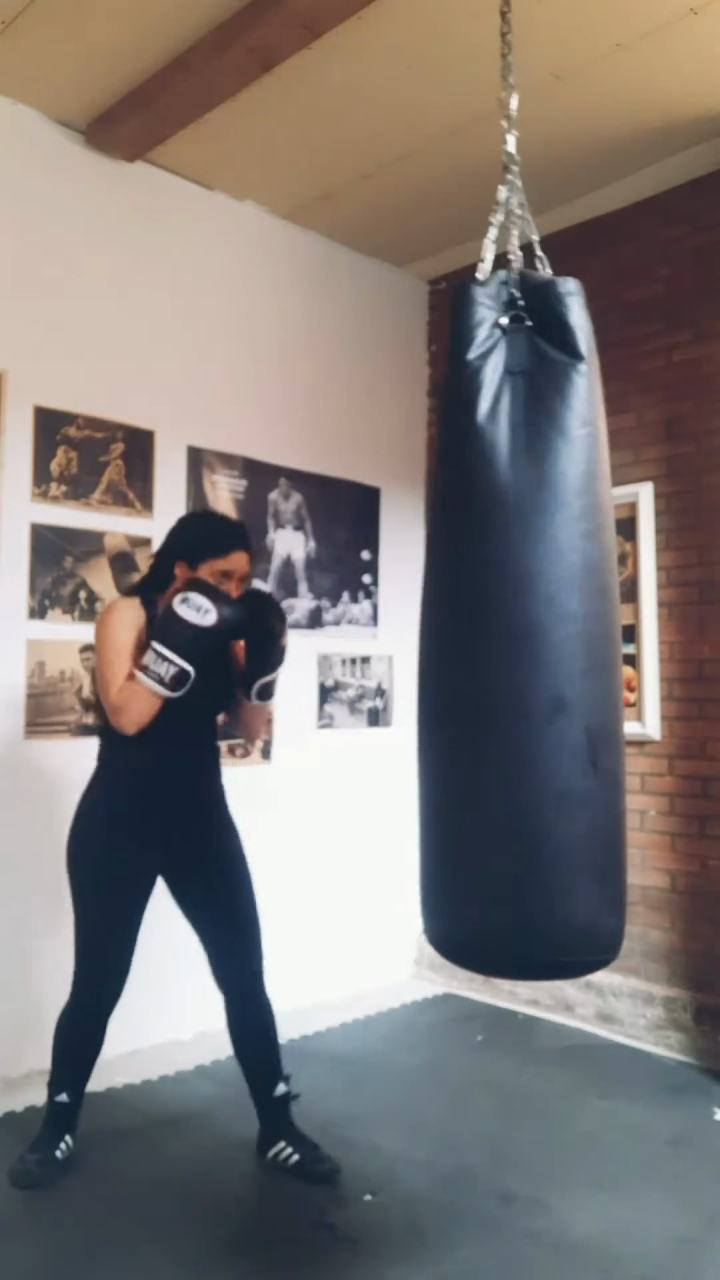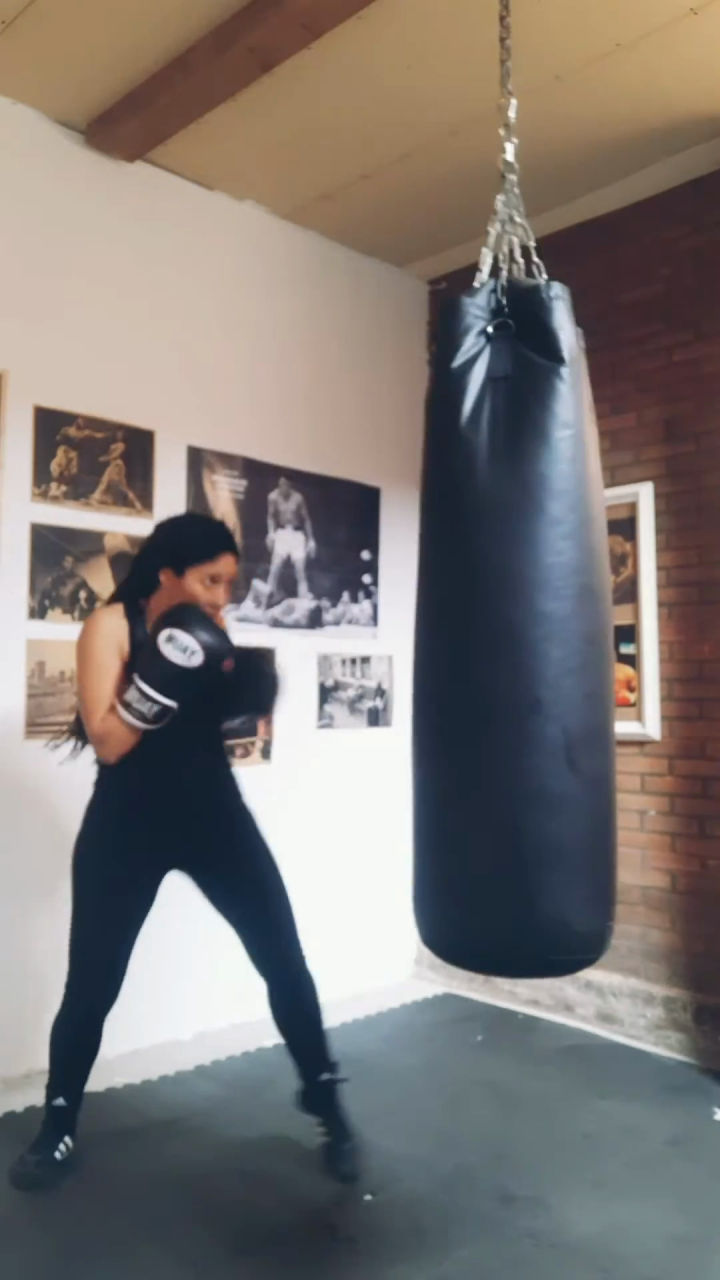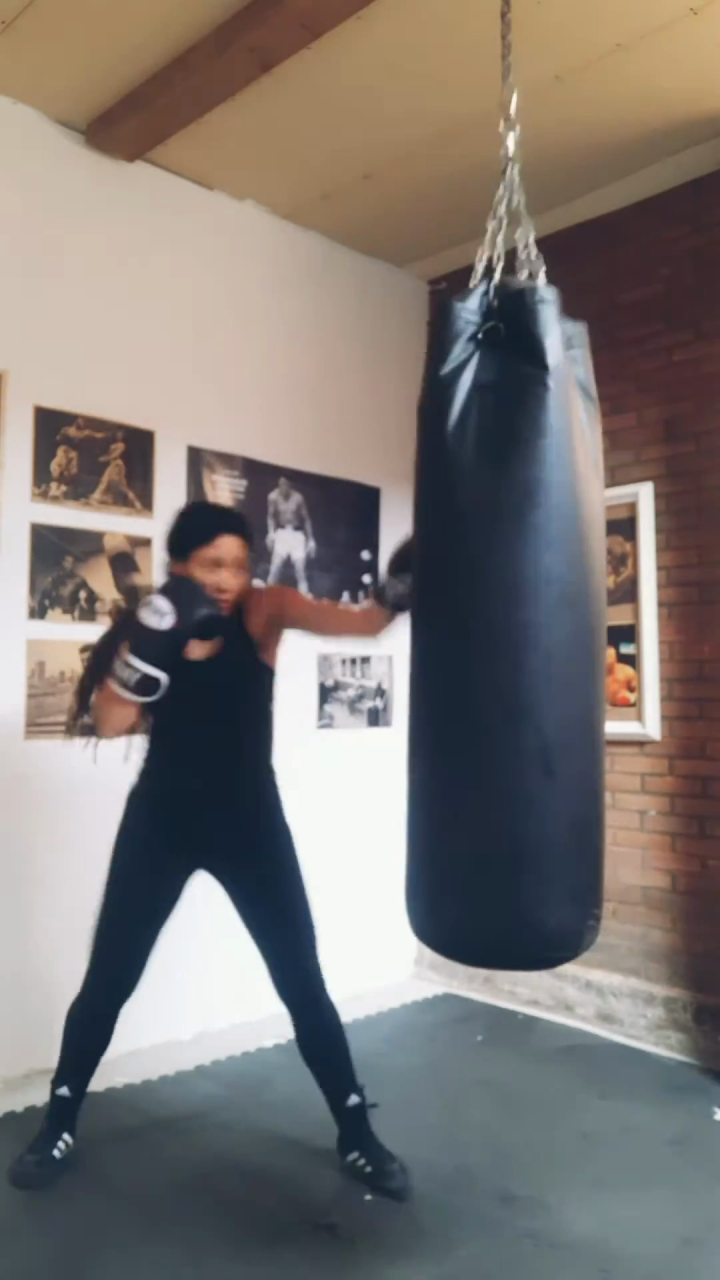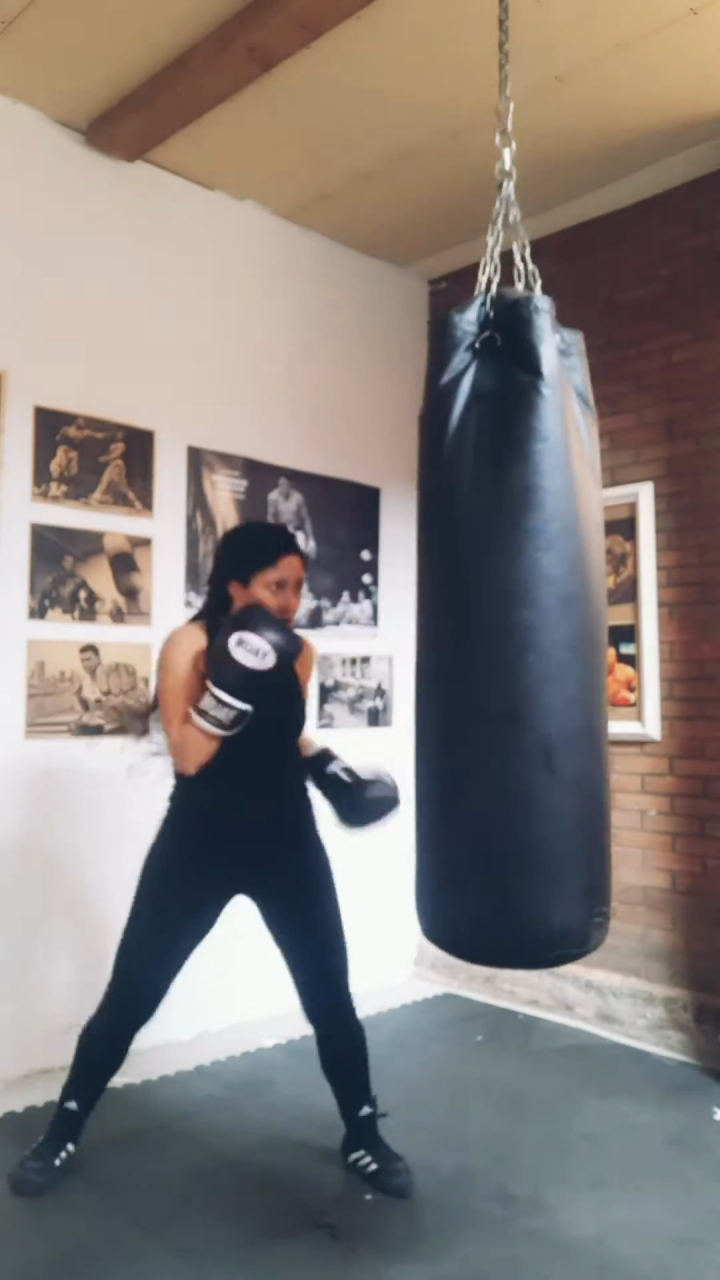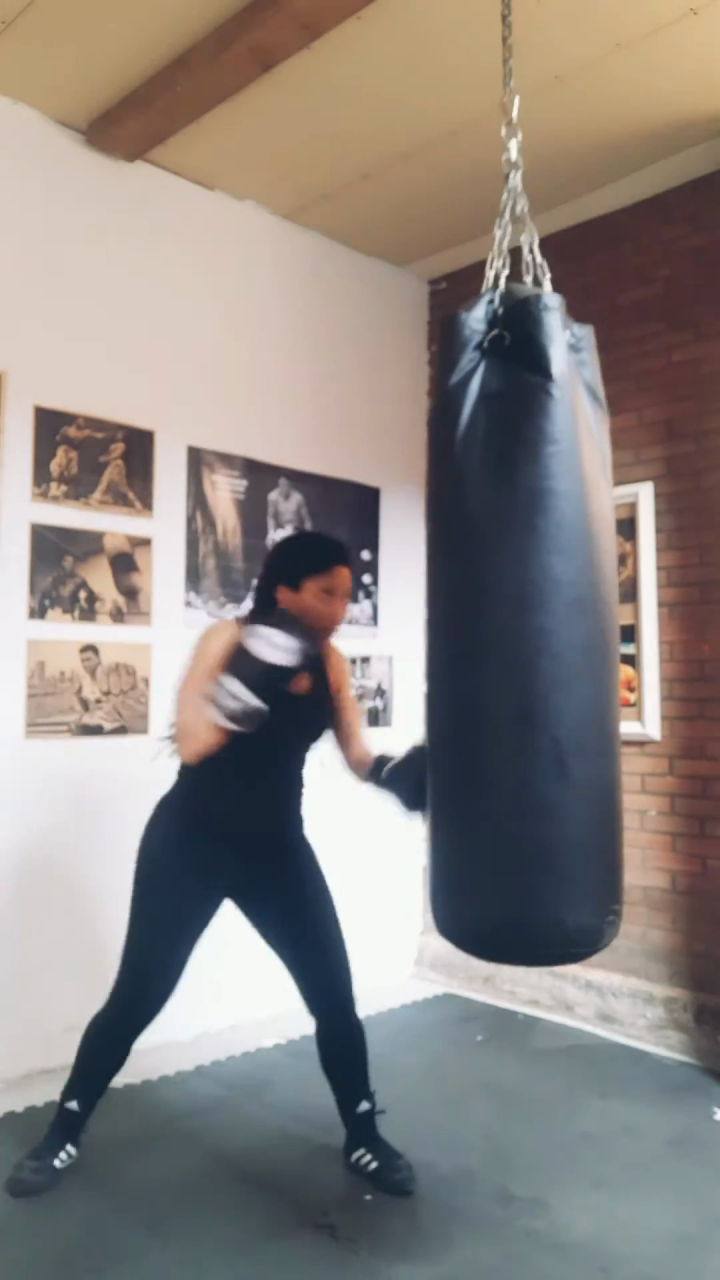
dt=0.2s
person 1, frame 1
left shoulder: (224, 628)
right shoulder: (127, 616)
left elbow: (254, 729)
right elbow: (127, 715)
left wrist: (264, 655)
right wrist: (181, 636)
left hip: (200, 816)
right hip: (118, 822)
left knee: (243, 974)
right knee: (98, 983)
left ankle: (277, 1127)
right ankle: (58, 1127)
person 1, frame 2
left shoulder: (206, 634)
right shoulder: (110, 627)
right elbow: (106, 743)
left wrist: (247, 689)
right wrist: (165, 674)
left hip: (214, 814)
right hip: (126, 824)
left knee: (283, 958)
right knee: (91, 986)
left ankle: (326, 1106)
right ankle: (57, 1130)
person 1, frame 3
left shoulder: (263, 609)
right shoulder: (148, 617)
left elbow: (359, 624)
right elbow: (110, 723)
left wrist: (400, 592)
right wrist: (151, 642)
left hip: (248, 817)
right hip: (161, 818)
left knee: (301, 981)
right knee: (108, 976)
left ankle: (357, 1133)
right ankle: (59, 1126)
person 1, frame 4
left shoulder: (292, 647)
right shoulder: (189, 644)
right elbow: (188, 757)
left wrist: (330, 771)
right wrist: (236, 676)
left hip: (286, 841)
right hip: (199, 842)
left knee: (330, 1000)
right knee: (130, 996)
left ankle: (362, 1135)
right ankle: (62, 1133)
person 1, frame 5
left shoulder: (328, 660)
right shoulder: (226, 640)
left elbow: (358, 753)
right elbow: (189, 744)
left wrist: (398, 772)
left hip: (275, 846)
right hip: (187, 840)
left knee: (334, 998)
right knee: (137, 997)
left ankle: (363, 1134)
right ankle: (65, 1135)
